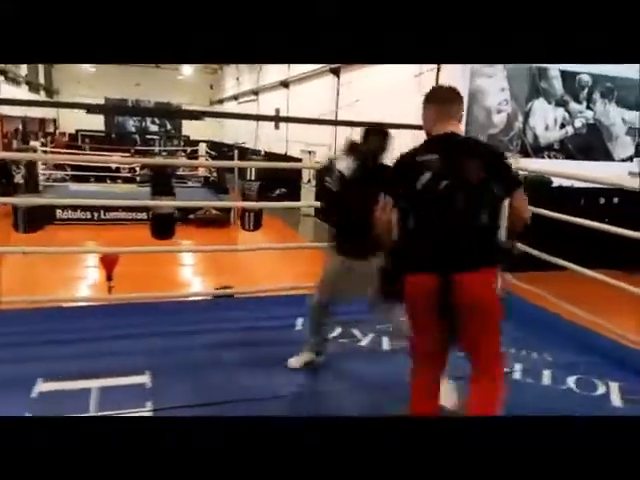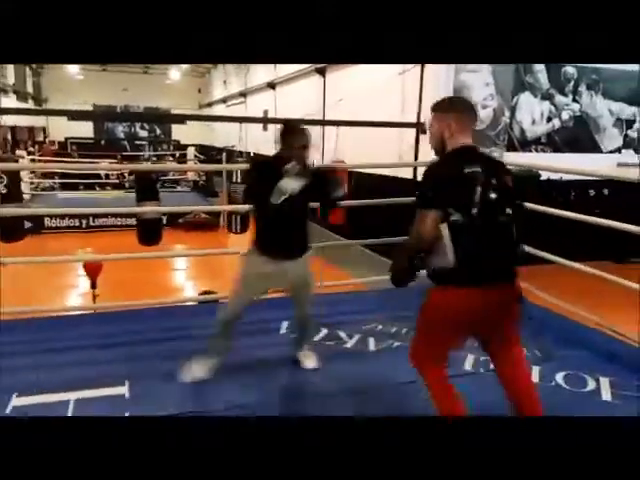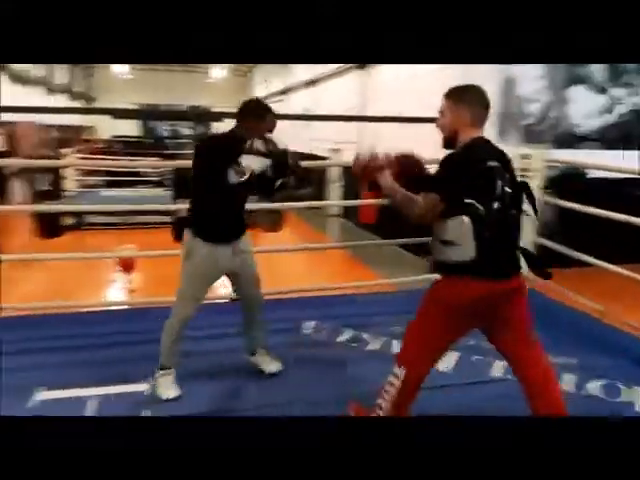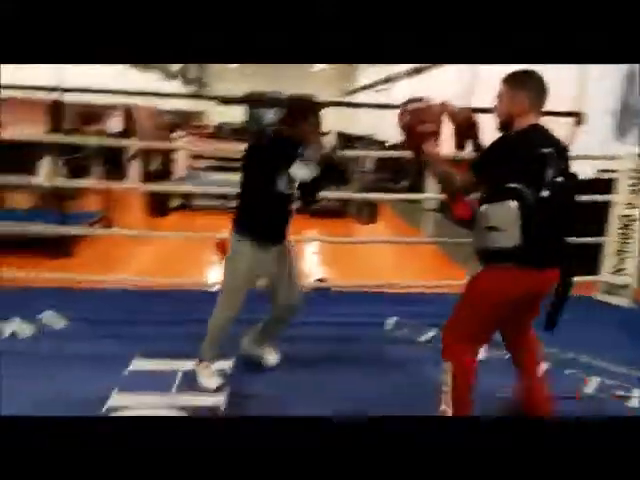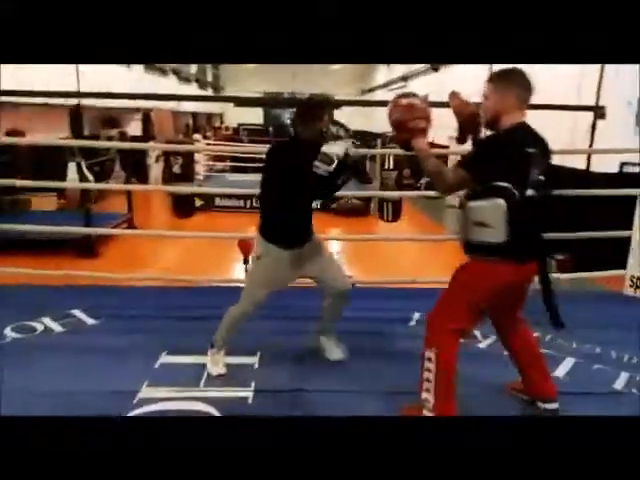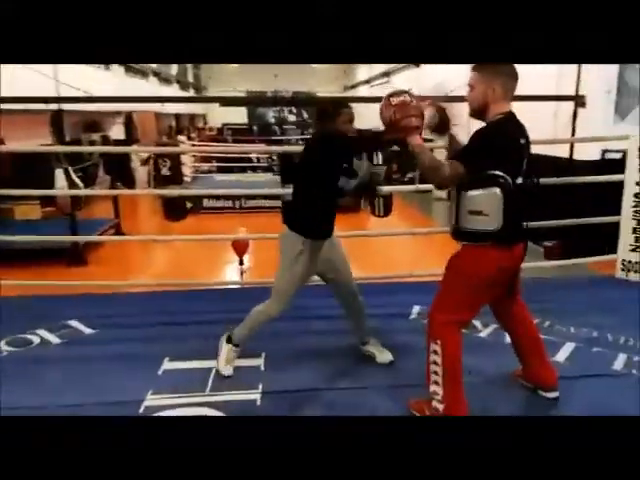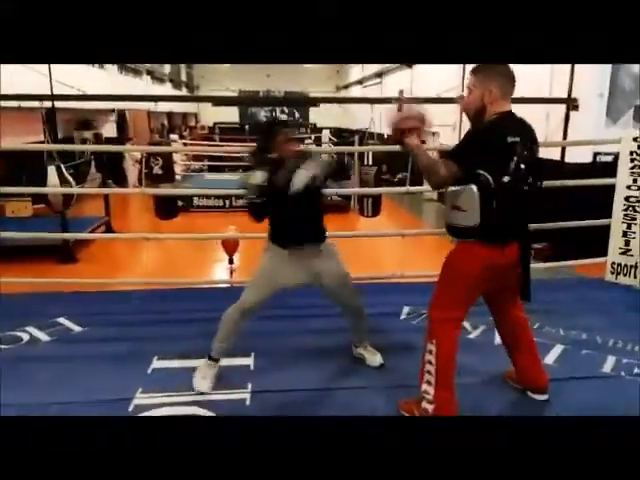
dt=0.3s
person 1, frame 1
left shoulder: (409, 161)
right shoulder: (488, 156)
left elbow: (382, 221)
right elbow: (522, 213)
left wrist: (397, 254)
right wrist: (503, 243)
left hip: (422, 275)
right hip: (475, 275)
left knee: (427, 363)
right knee: (488, 368)
person 1, frame 2
left shoulder: (440, 172)
right shoulder: (500, 170)
left elbow: (426, 232)
right elbow: (512, 225)
left wrist: (404, 259)
left hip: (456, 291)
right hip: (502, 285)
left knee: (426, 358)
right knee: (509, 359)
person 1, frame 3
left shoulder: (459, 162)
right shoulder: (500, 160)
left elbow: (423, 211)
left wrist: (387, 184)
right wrist: (427, 182)
left hip: (465, 282)
right hip: (508, 278)
left knee: (416, 350)
right knee: (526, 354)
left ankle: (384, 414)
right ankle: (555, 412)
person 1, frame 4
left shoulder: (511, 147)
right shoulder: (555, 148)
left elbow: (457, 188)
left wrist: (429, 148)
left hip: (509, 270)
right hip: (547, 268)
left knee: (458, 341)
right knee: (516, 332)
left ankle: (456, 411)
right ankle: (535, 404)
person 1, frame 5
left shoulder: (499, 145)
right shoulder: (536, 145)
left elbow: (446, 182)
left wrist: (419, 143)
left hip: (493, 262)
right hip: (524, 259)
left knee: (442, 328)
right knee: (509, 320)
left ankle: (438, 411)
right ankle: (542, 390)
person 1, frame 6
left shoulder: (491, 135)
right shoulder: (514, 131)
left elbow: (444, 177)
right elbow: (472, 165)
left wrist: (413, 138)
right wrist: (444, 131)
left hip: (485, 249)
right hip: (511, 243)
left knee: (444, 320)
right knee: (510, 308)
left ankle: (447, 407)
right ankle: (543, 378)
person 1, frame 7
left shoulder: (484, 135)
right shoulder: (524, 132)
left elbow: (439, 176)
left wrist: (414, 142)
left hip: (478, 247)
right hip: (512, 244)
left knee: (442, 320)
right knee: (509, 310)
left ankle: (436, 406)
right ankle: (534, 380)
person 2, frame 1
left shoulder: (387, 176)
right shoulder: (341, 167)
right elbow: (330, 211)
right wrist: (340, 172)
left hip: (375, 258)
right hip: (344, 255)
right knee: (319, 304)
right ankle: (315, 351)
person 2, frame 2
left shoulder: (306, 174)
right shoulder: (261, 169)
left elbow: (329, 199)
right elbow: (263, 206)
left wrist: (325, 184)
right wrist: (287, 187)
left hip: (297, 257)
right hip: (263, 256)
left knee: (304, 312)
right knee: (231, 311)
left ankle: (304, 347)
right ankle: (209, 357)
person 2, frame 3
left shoulder: (247, 152)
right shoulder: (210, 147)
left elbow: (265, 189)
right elbow: (219, 188)
left wrist: (280, 172)
right wrist: (249, 164)
left hip: (237, 240)
right hip: (204, 242)
left knee: (253, 300)
right knee: (184, 310)
left ankle: (257, 351)
right ankle: (164, 369)
person 2, frame 4
left shoulder: (295, 152)
right shoulder: (261, 149)
left elbow: (305, 195)
right elbow: (268, 193)
left wrist: (323, 170)
right wrist: (305, 167)
left hip: (277, 242)
right hip: (249, 242)
left knee: (290, 304)
right knee: (228, 308)
left ankle: (257, 342)
right ankle: (205, 361)
person 2, frame 5
left shoulder: (311, 150)
right shoulder: (281, 152)
left elbow: (328, 189)
right elbow: (317, 188)
left hip: (305, 241)
right hip: (275, 245)
left knee: (341, 287)
right knee: (247, 305)
left ankle: (325, 335)
right ankle: (217, 347)
person 2, frame 6
left shoulder: (335, 147)
right shoulder: (322, 146)
left elbow: (342, 184)
left wrist: (360, 182)
left hip: (324, 238)
right hip: (300, 240)
left knee: (350, 292)
right knee: (277, 305)
left ankle: (365, 340)
right ankle: (233, 341)
person 2, frame 7
left shoulder: (310, 162)
right shoulder: (262, 173)
right elbow: (259, 214)
right wrist: (259, 189)
left hip: (316, 247)
right hip: (281, 250)
left knee: (350, 301)
right knee: (243, 306)
left ankle: (361, 344)
right ankle: (213, 359)
